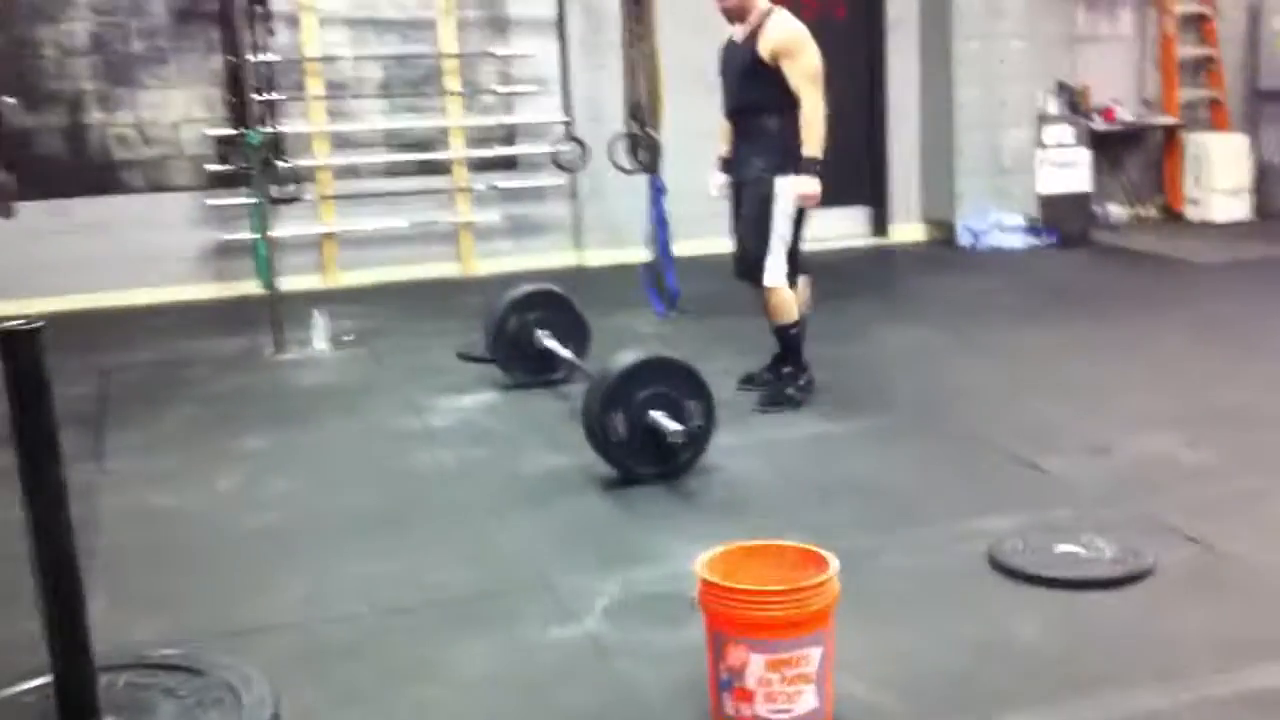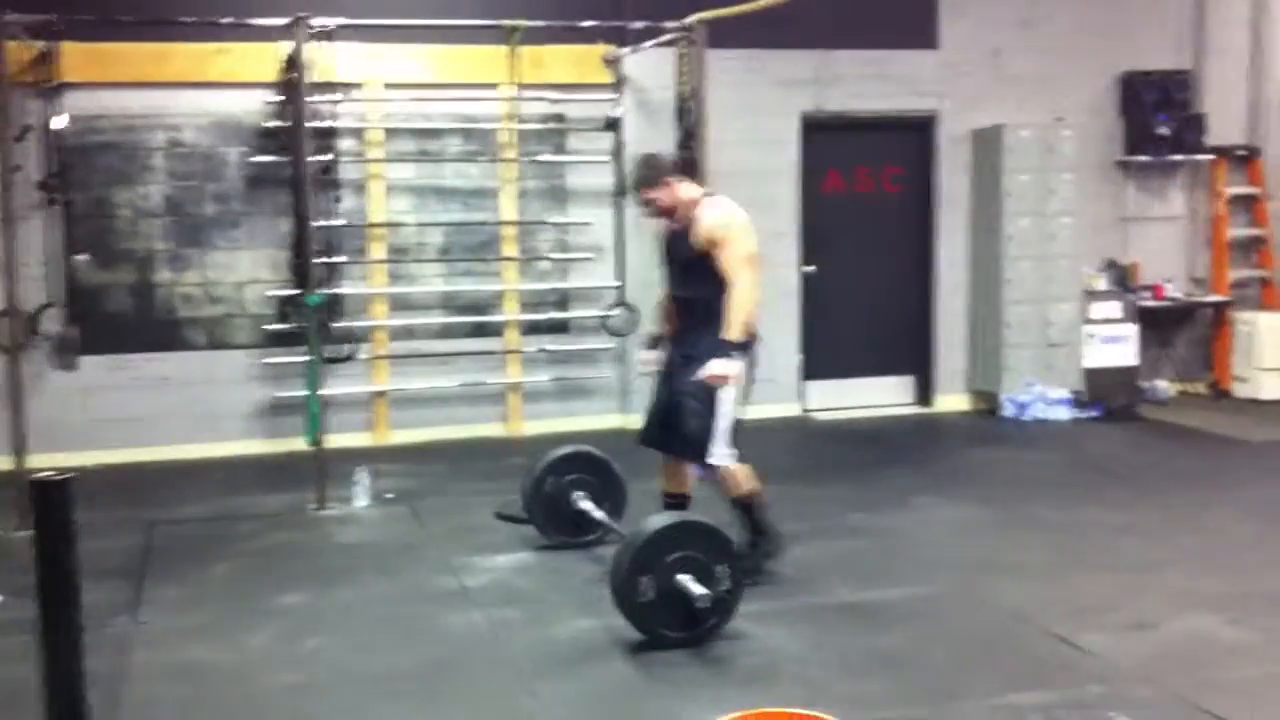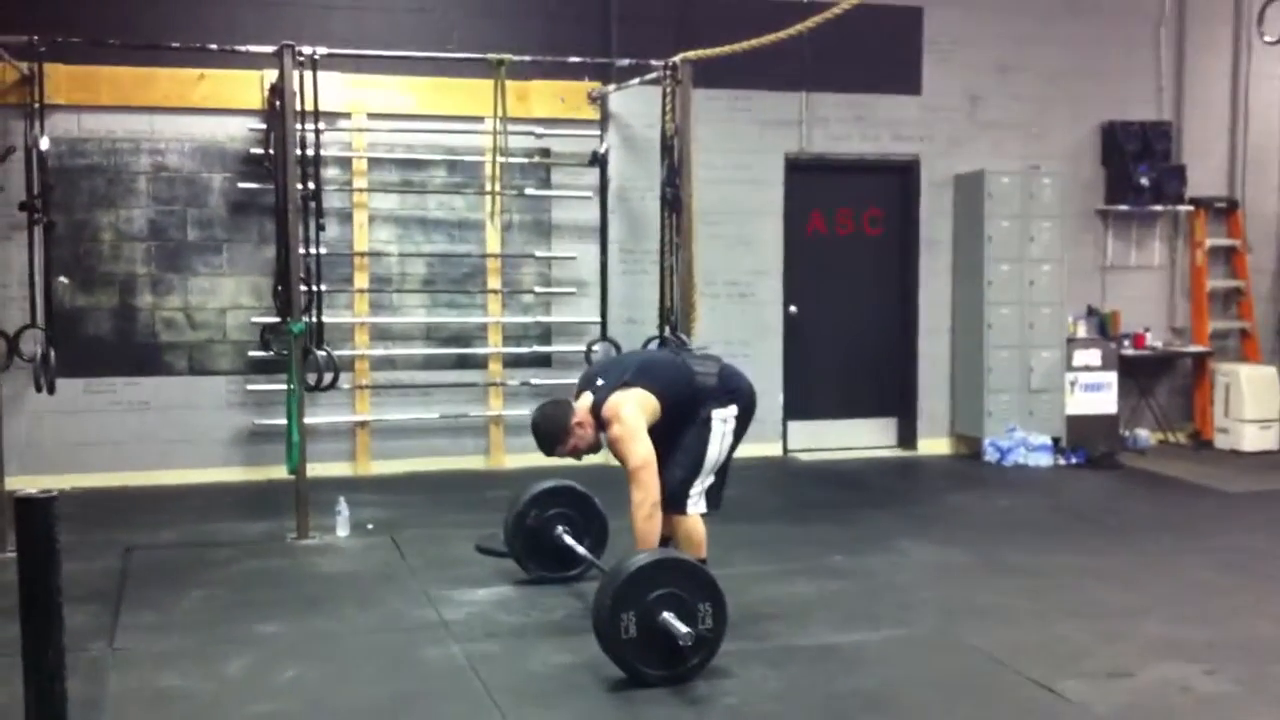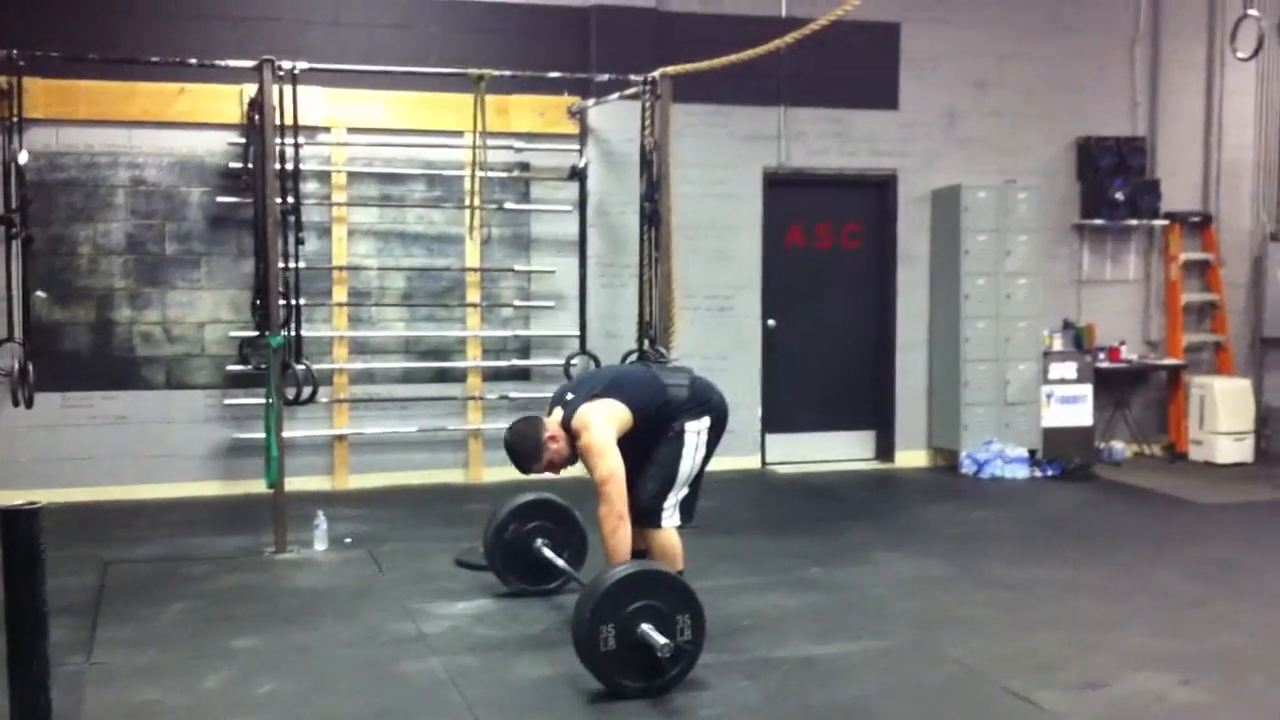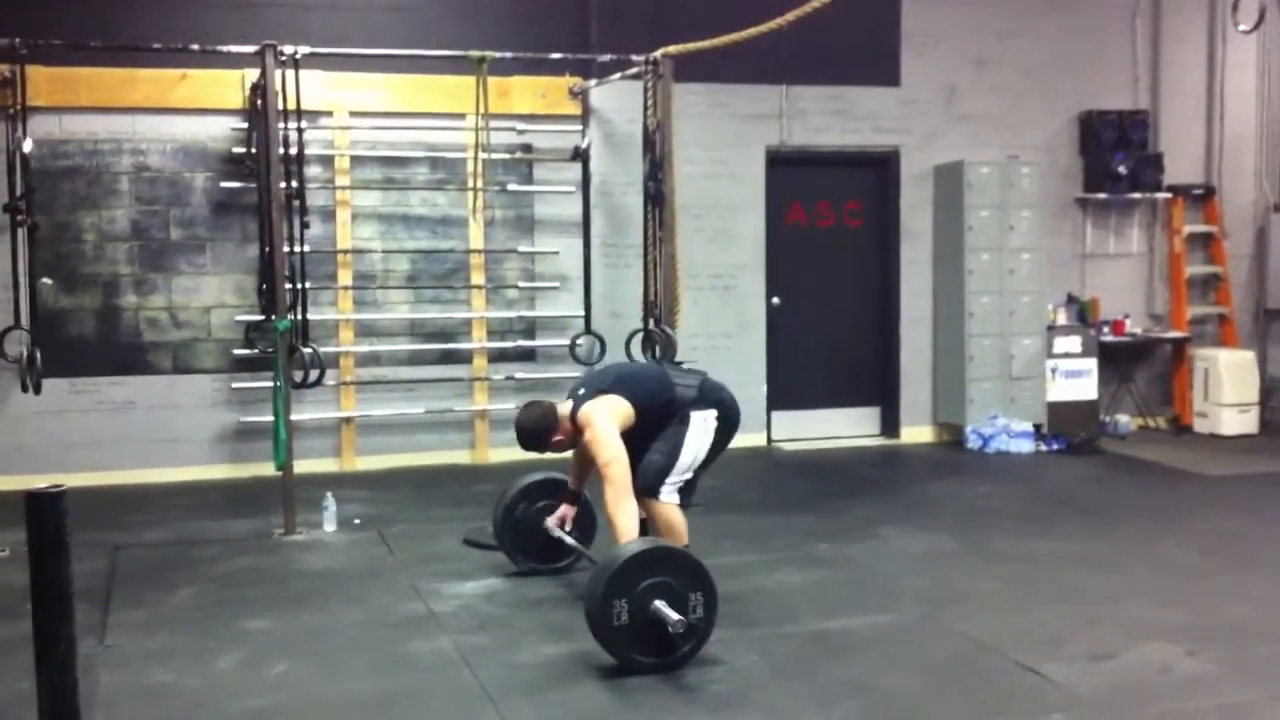
dt=1s
person 1, frame 1
right shoulder: (735, 39)
left elbow: (811, 101)
left wrist: (810, 166)
right wrist: (724, 163)
left hip: (779, 168)
right hip: (749, 164)
left knee: (770, 270)
right knee: (776, 268)
left ankle: (796, 371)
right ankle: (787, 359)
person 1, frame 2
left shoulder: (718, 216)
right shoulder: (675, 226)
left elbow: (744, 285)
left wrist: (730, 350)
right wrist: (658, 341)
left hip: (718, 349)
right hip: (686, 345)
left knee: (711, 449)
right knee: (668, 441)
left ankle: (761, 534)
person 1, frame 3
left shoulder: (621, 419)
right shoulder: (586, 391)
left elbow: (646, 501)
left hip: (725, 398)
right hip: (690, 397)
left knee: (678, 495)
right knee: (657, 485)
person 1, frame 4
left shoulder: (591, 430)
right shoulder: (559, 409)
left elbow: (615, 515)
left hip: (697, 410)
right hip: (663, 410)
left knee: (653, 508)
right knee: (629, 497)
person 1, frame 5
left shoulder: (596, 422)
right shoulder: (576, 401)
left elbow: (619, 497)
right elbow: (585, 447)
right wrist: (571, 500)
left hip: (709, 409)
left knee: (653, 484)
right knee: (623, 476)
